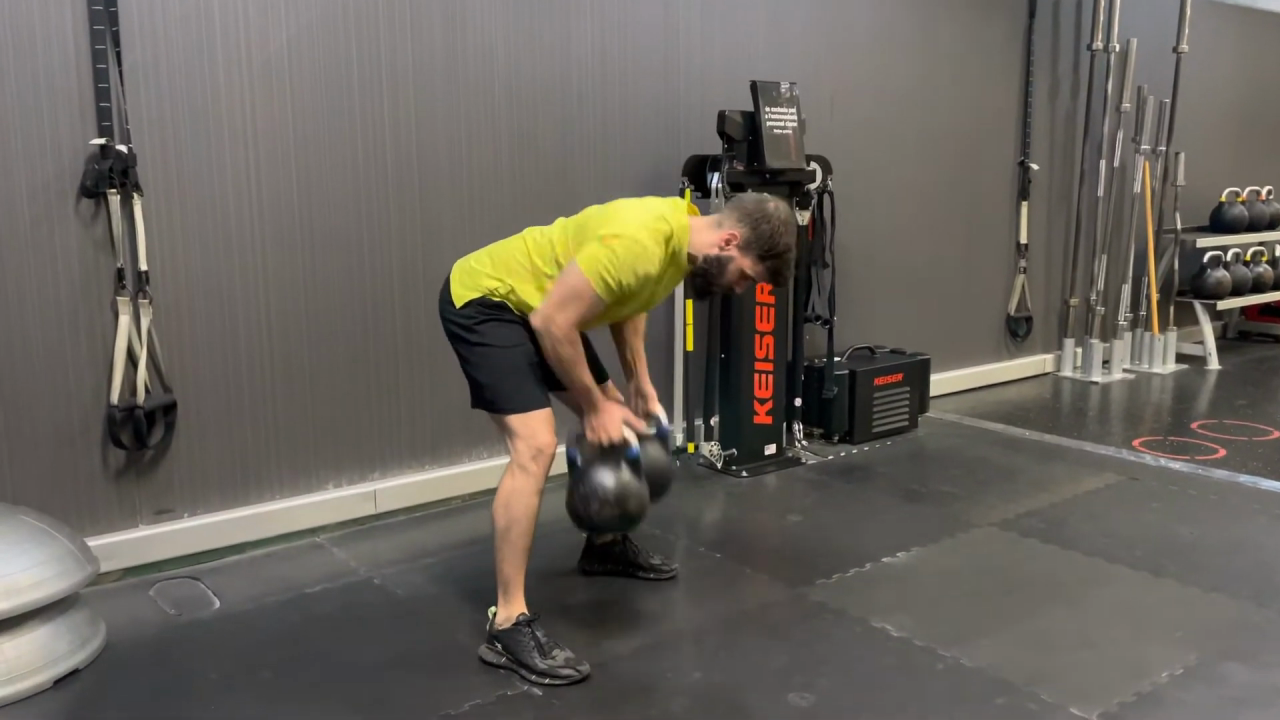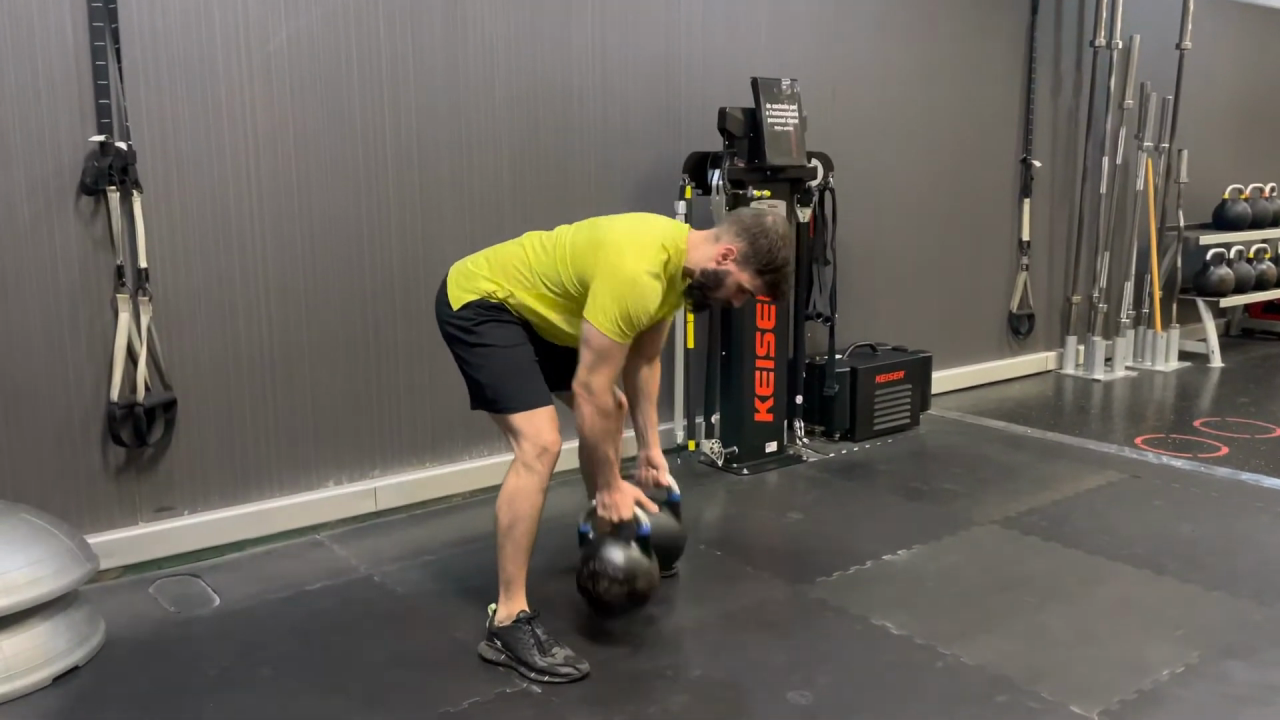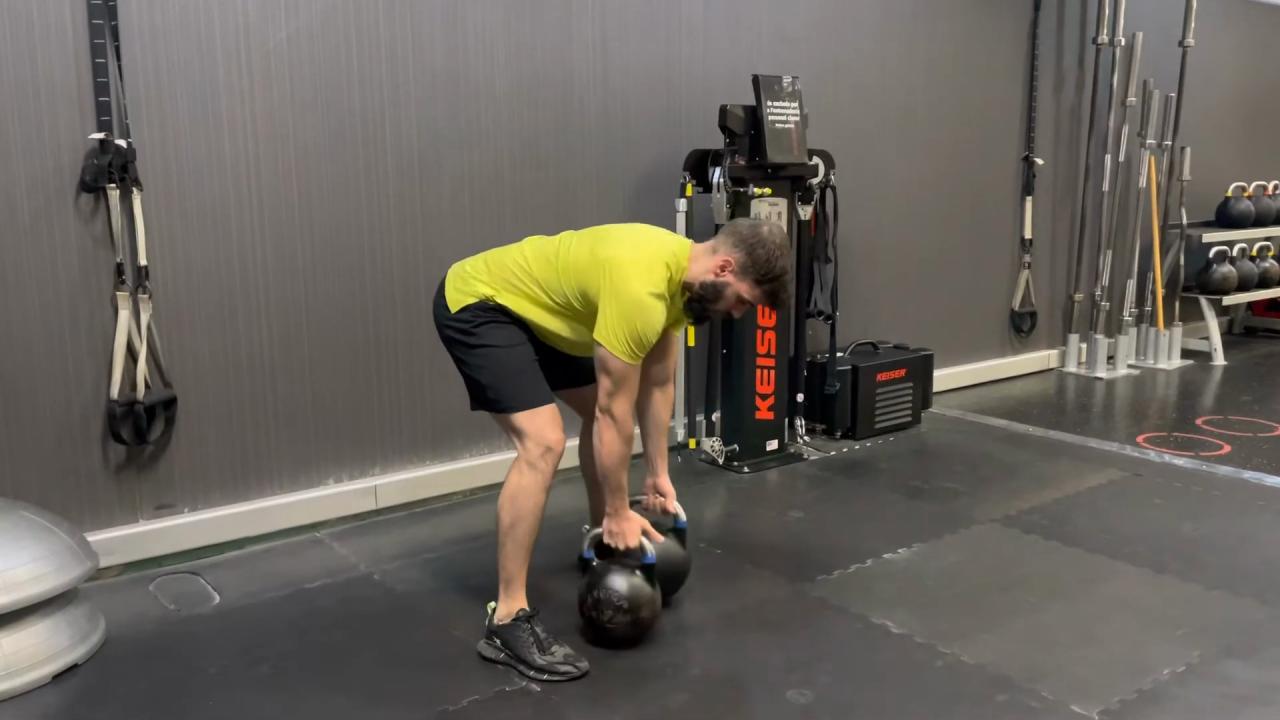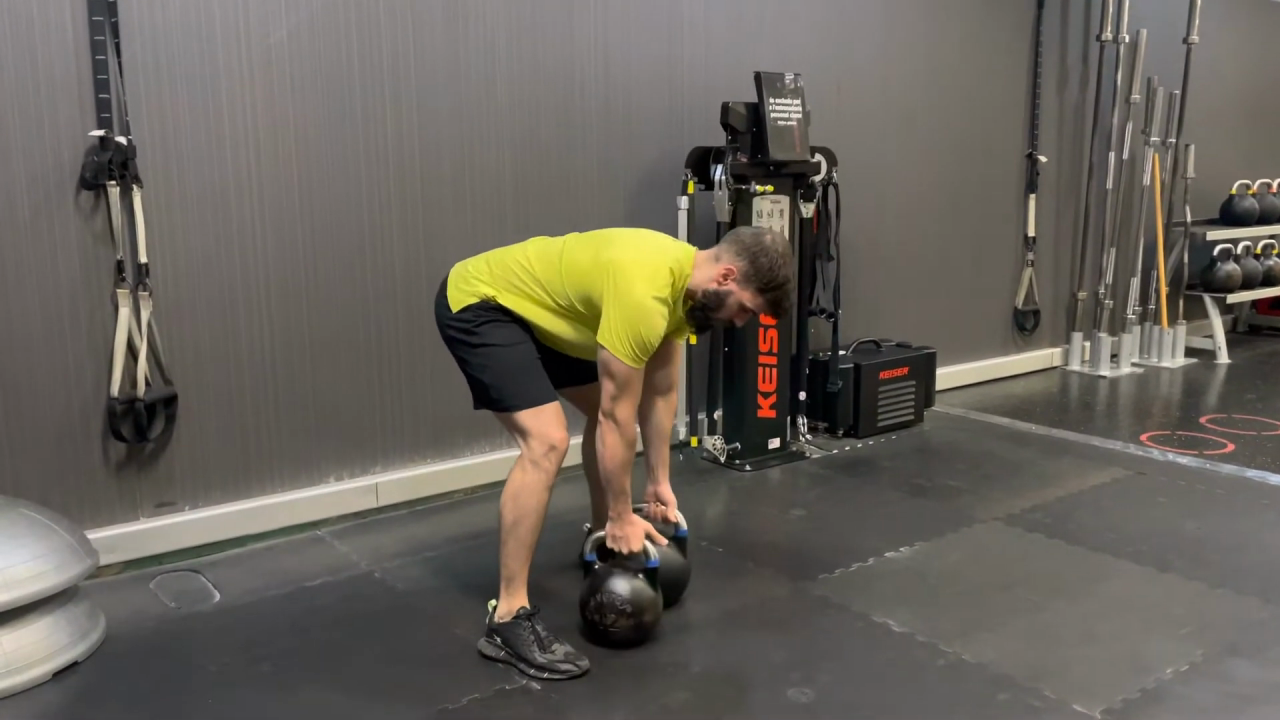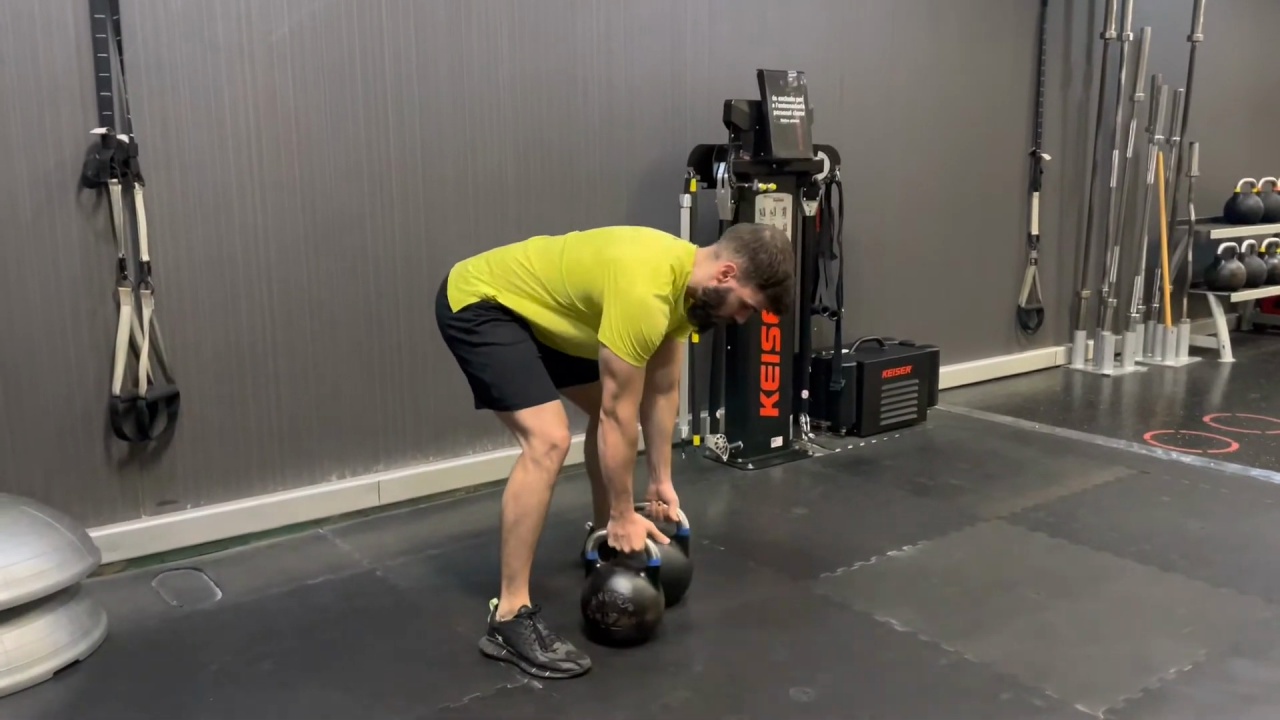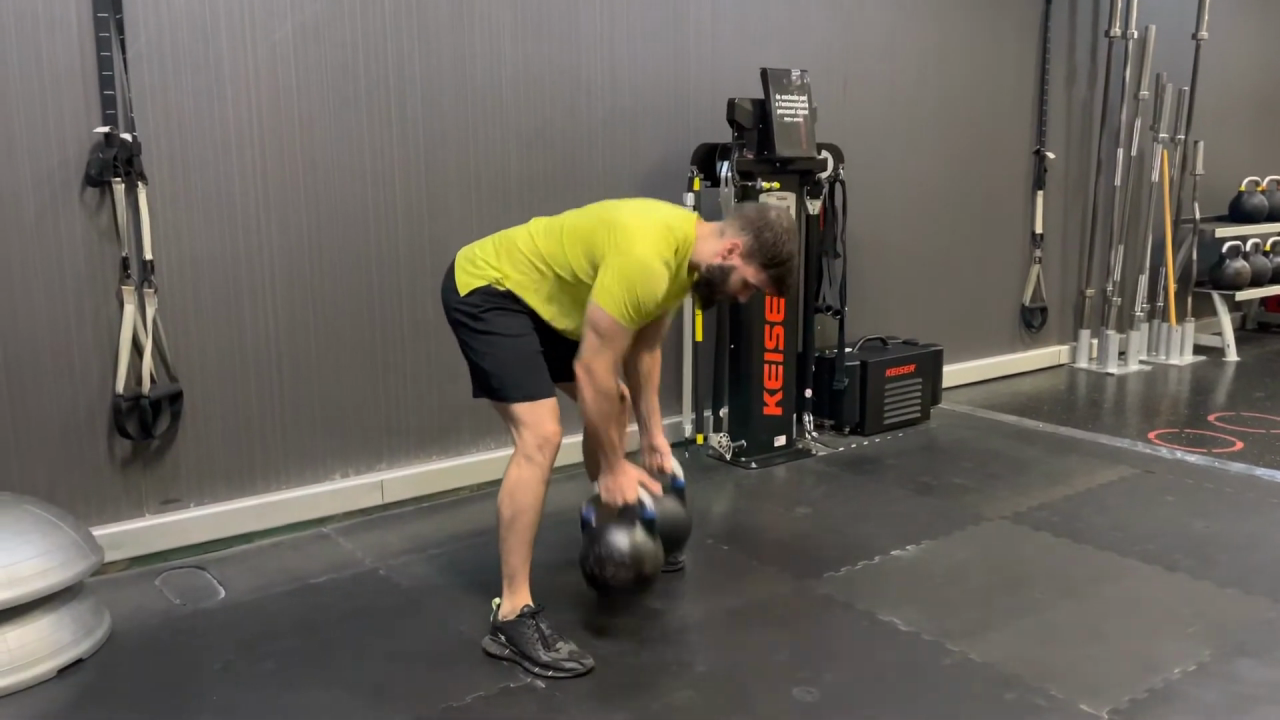
dt=0.2s
person 1, frame 1
left shoulder: (684, 234)
right shoulder: (640, 243)
left elbow: (627, 301)
right elbow: (551, 322)
left wrist: (642, 386)
right wrist: (594, 410)
left hip: (534, 306)
right hip: (484, 298)
left knee: (611, 408)
right knee: (536, 446)
left ankle: (604, 544)
right ankle: (508, 625)
person 1, frame 2
left shoulder: (682, 256)
right shoulder: (637, 273)
left elbow: (644, 359)
right elbow: (591, 388)
left wrist: (651, 447)
right wrist: (610, 487)
left hip: (528, 304)
right hip: (479, 301)
left knee: (614, 408)
right knee: (540, 443)
right ankle: (508, 622)
person 1, frame 3
left shoulder: (680, 273)
right shoulder: (640, 289)
left elbow: (656, 386)
right elbow: (614, 413)
left wrist: (658, 474)
right wrist: (618, 514)
left hip: (526, 305)
right hip: (475, 303)
left knee: (602, 410)
right knee: (544, 442)
left ankle: (602, 539)
right ankle: (507, 621)
person 1, frame 4
left shoulder: (683, 280)
right shoulder: (644, 294)
left elbow: (660, 393)
right elbow: (617, 417)
left wrist: (659, 482)
right wrist: (621, 518)
left hip: (529, 304)
right hip: (477, 303)
left knee: (608, 406)
right knee: (547, 441)
left ankle: (601, 539)
right ankle: (508, 619)
person 1, frame 5
left shoulder: (684, 280)
right shoulder: (644, 293)
left elbow: (661, 392)
right elbow: (618, 416)
left wrist: (661, 481)
right wrist: (623, 516)
left hip: (529, 303)
right hip: (478, 301)
left knee: (610, 404)
right knee: (548, 440)
left ankle: (604, 539)
right ankle: (510, 618)
person 1, frame 6
left shoulder: (686, 251)
right shoulder: (646, 258)
left elbow: (645, 347)
right elbow: (593, 372)
left wrist: (653, 435)
right wrist: (612, 467)
left hip: (536, 293)
right hip: (485, 289)
left knee: (616, 401)
right knee: (540, 435)
right ankle: (512, 617)
